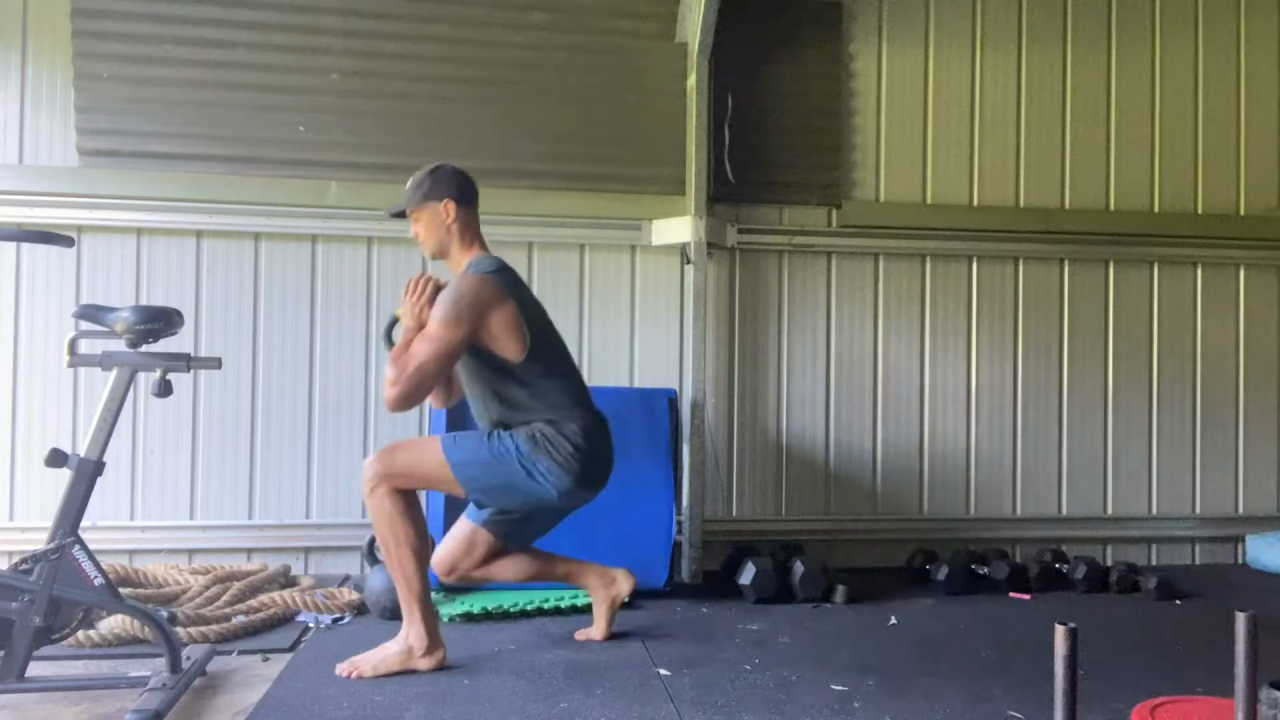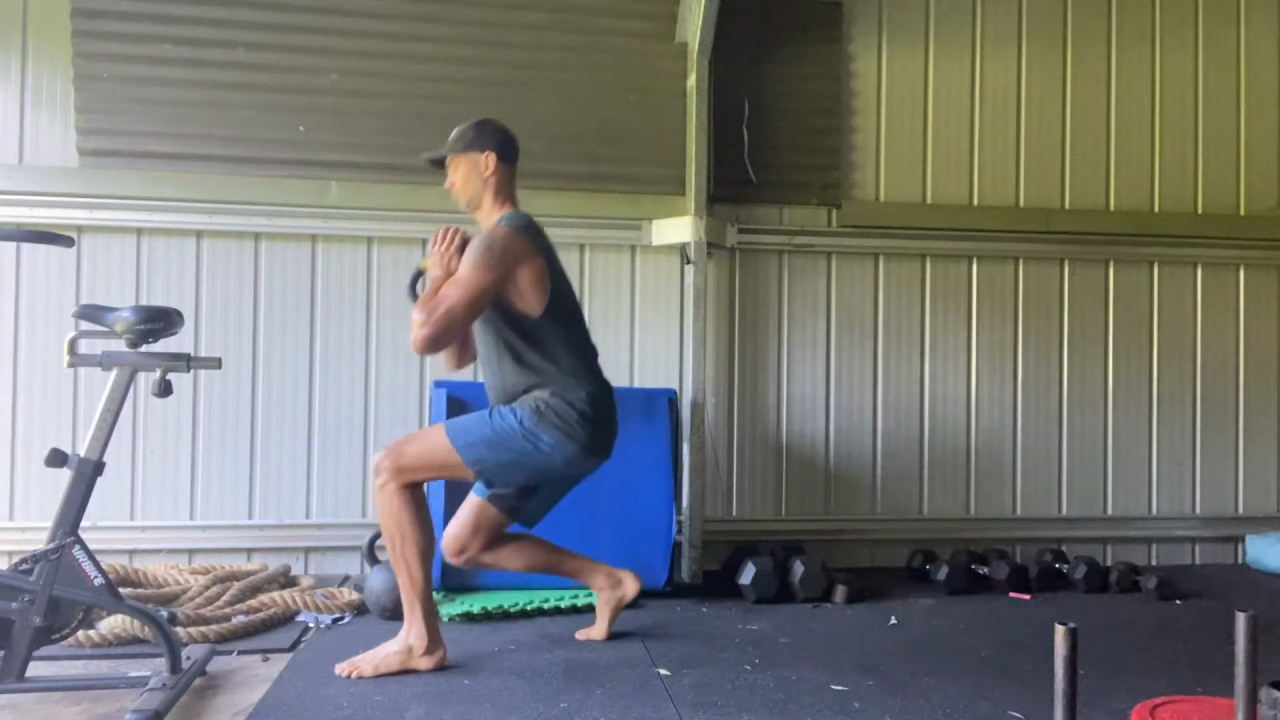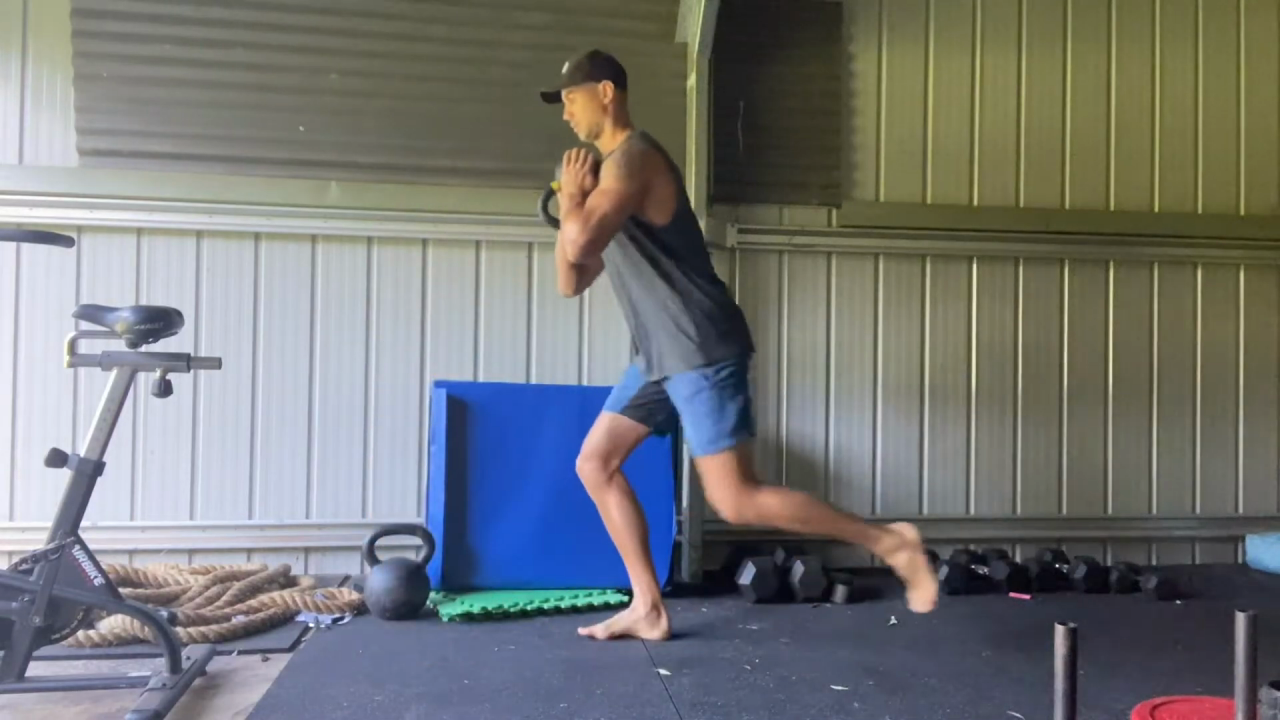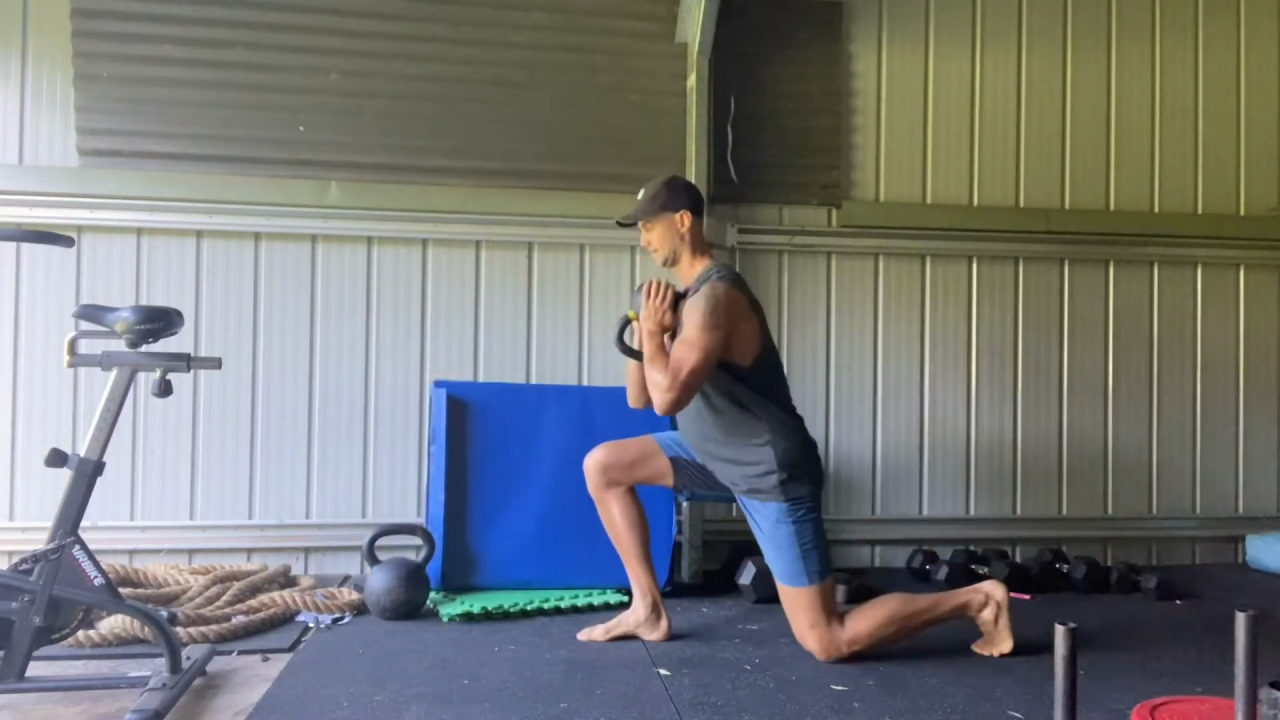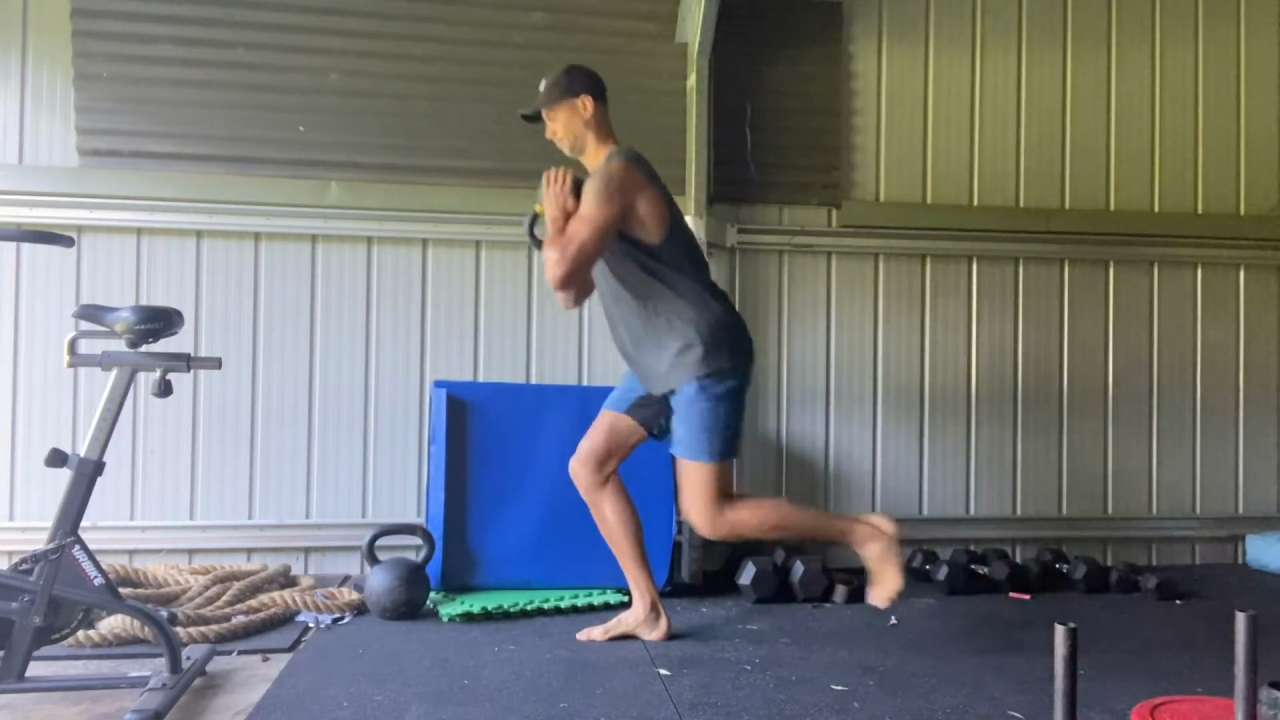
dt=0.7s
person 1, frame 1
left shoulder: (470, 289)
right shoulder: (481, 284)
left elbow: (398, 391)
right elbow: (444, 395)
left wrist: (412, 327)
right wrist: (426, 328)
left hip: (557, 454)
right hip: (554, 455)
left knee: (381, 471)
right knee: (451, 564)
left ankle: (419, 639)
right ankle: (601, 581)
person 1, frame 2
left shoulder: (502, 239)
right shoulder: (502, 241)
left elbow: (426, 337)
right elbow: (459, 354)
left wrist: (438, 277)
right wrist: (448, 281)
left hip: (561, 422)
right hip: (558, 426)
left knee: (391, 467)
right knee: (462, 545)
left ankle: (420, 638)
right ankle: (606, 579)
person 1, frame 3
left shoulder: (631, 158)
right shoulder: (607, 169)
left elbow: (575, 247)
right elbow: (573, 279)
left wrist: (573, 203)
right wrist: (570, 204)
left hip: (701, 345)
right hip: (662, 349)
left knee: (734, 501)
right knee: (594, 462)
left ankle: (893, 545)
right ankle: (648, 608)
person 1, frame 4
left shoulder: (715, 295)
right shoulder: (691, 297)
left elbow: (667, 398)
right elbow: (640, 399)
left wrist: (652, 332)
right wrist: (645, 337)
left hip: (772, 474)
right hip: (729, 459)
left knee: (828, 643)
right knee: (601, 467)
left ankle: (978, 599)
right ankle: (647, 610)
person 1, frame 5
left shoulder: (614, 182)
right shoulder: (602, 184)
left elbow: (559, 273)
right elbow: (572, 294)
left wrist: (555, 218)
right wrist: (563, 225)
left hip: (703, 355)
right hip: (662, 361)
left knee: (711, 516)
right knee: (588, 466)
left ankle: (866, 535)
right ankle: (647, 608)
